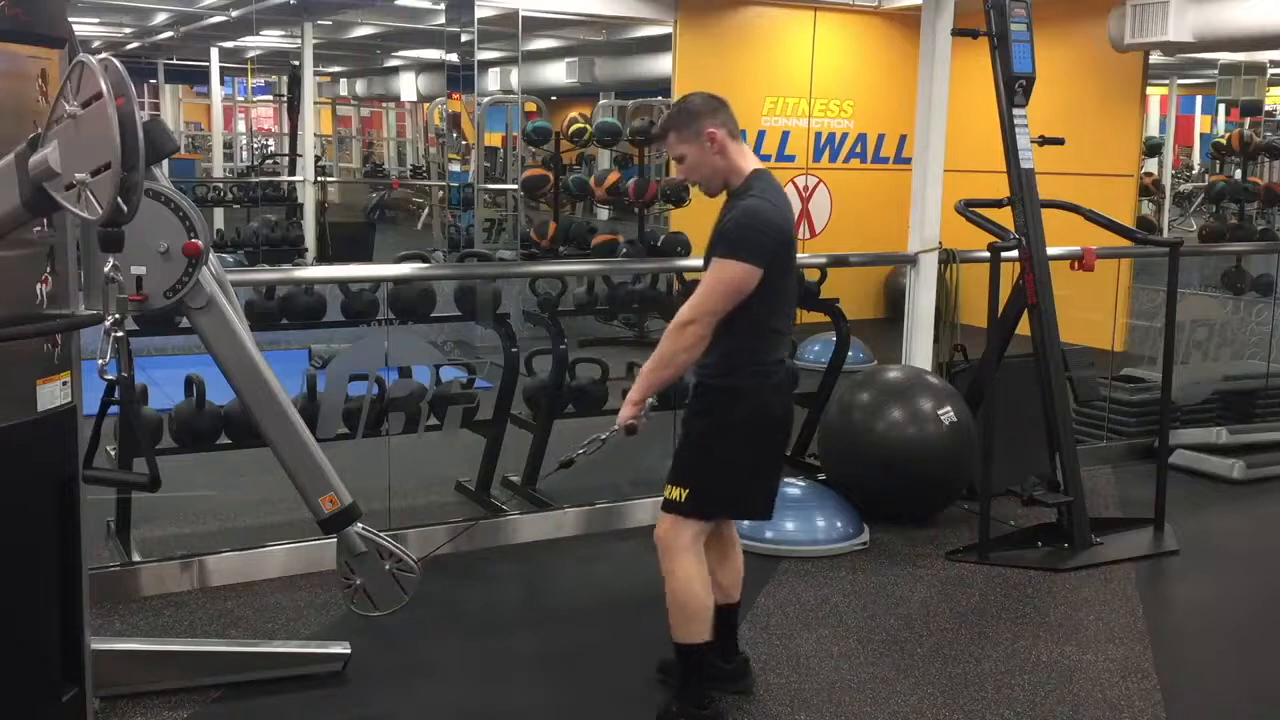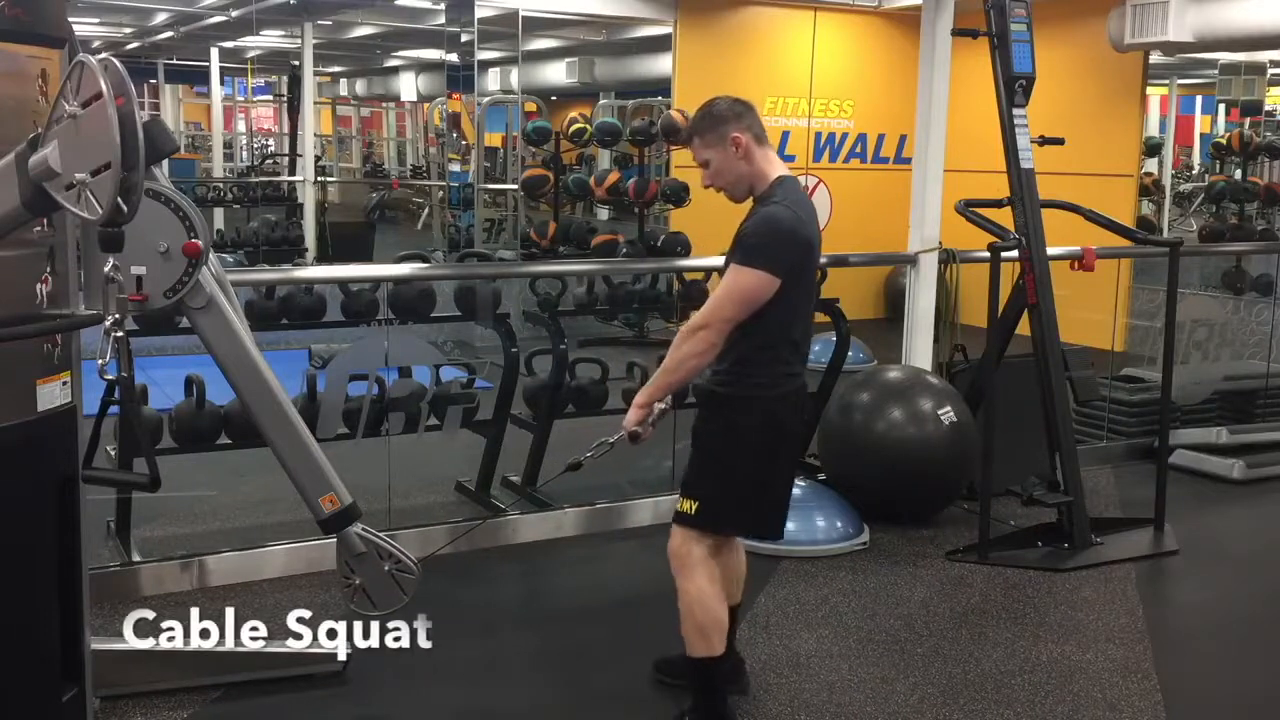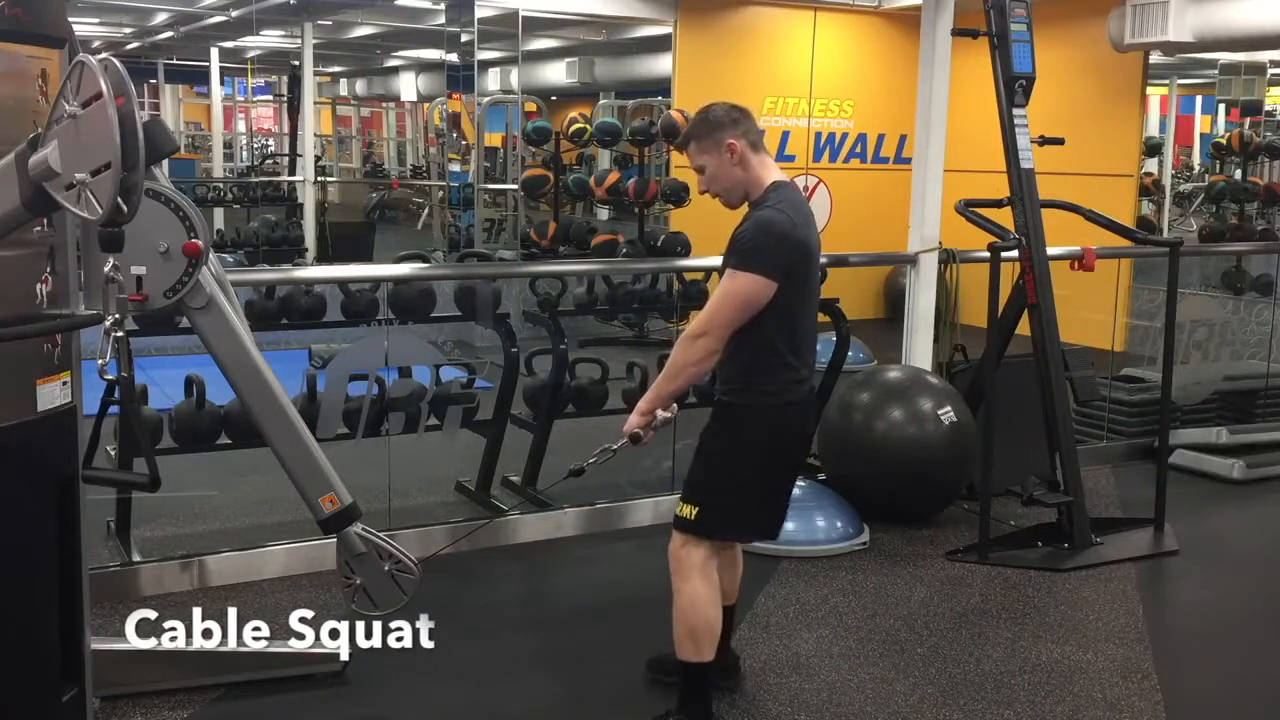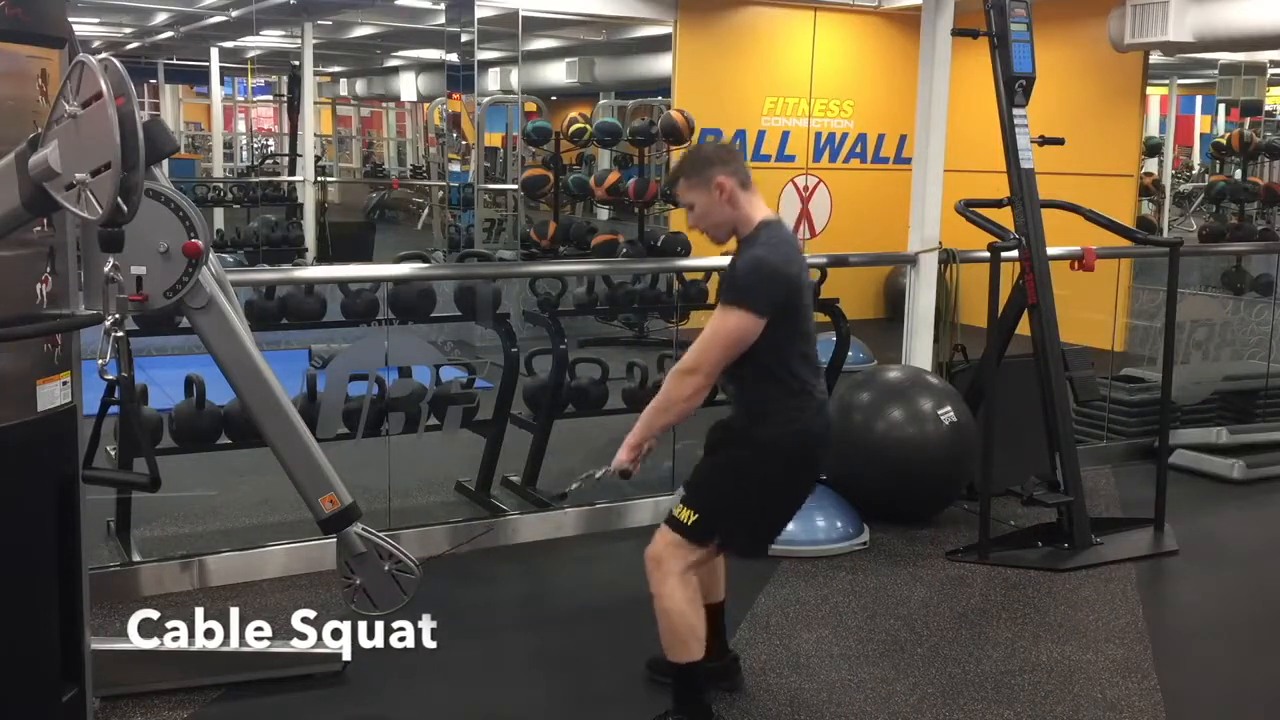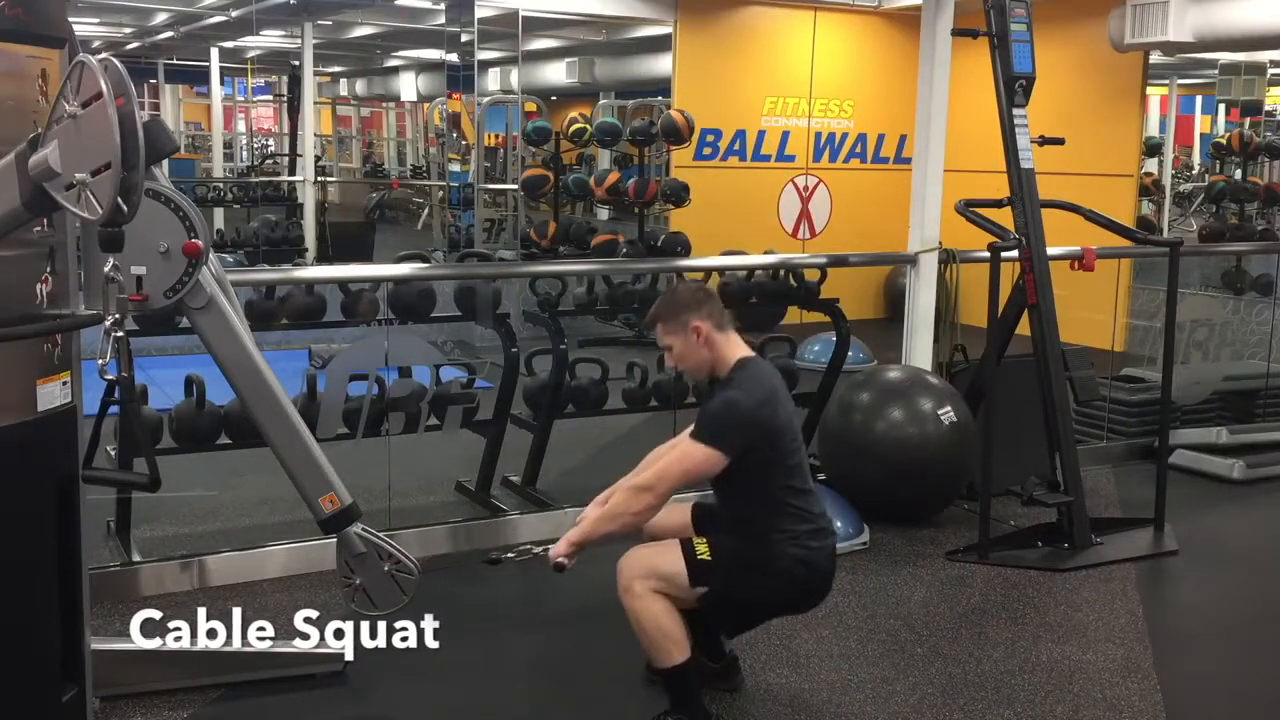
dt=0.5s
person 1, frame 1
left shoulder: (752, 215)
right shoulder: (754, 201)
left elbow: (697, 322)
right elbow: (702, 309)
left wrist: (639, 395)
right wrist: (647, 374)
left hip: (741, 398)
right hip: (742, 389)
left knee: (678, 535)
right knee: (713, 524)
right ankle: (723, 658)
person 1, frame 2
left shoulder: (775, 223)
right shoulder: (782, 206)
left elbow: (708, 329)
right elbow: (723, 323)
left wrist: (646, 399)
right wrist: (666, 388)
left hip: (753, 408)
right hip: (754, 399)
left knee: (690, 549)
right knee: (718, 534)
right ankle: (721, 658)
person 1, frame 3
left shoulder: (768, 227)
right shoulder: (783, 209)
left elbow: (708, 335)
left wrist: (648, 406)
right wrist: (666, 395)
left hip: (761, 412)
right hip: (769, 403)
left knee: (690, 552)
right knee: (720, 536)
right ankle: (713, 655)
person 1, frame 4
left shoulder: (759, 263)
right shoulder: (769, 244)
left elbow: (697, 371)
right elbow: (710, 359)
left wrist: (638, 438)
right wrist: (654, 420)
left hip: (776, 437)
right hip: (779, 424)
left knee: (669, 556)
right knee: (702, 536)
right ankle: (714, 657)
person 1, frame 5
left shoulder: (741, 404)
right shoulder: (747, 377)
left elbow: (650, 492)
right elbow: (675, 449)
left wrist: (577, 538)
right wrist: (605, 499)
left hip: (791, 562)
right hip: (773, 534)
left knee: (636, 573)
right knee: (658, 527)
right ankle: (713, 659)
